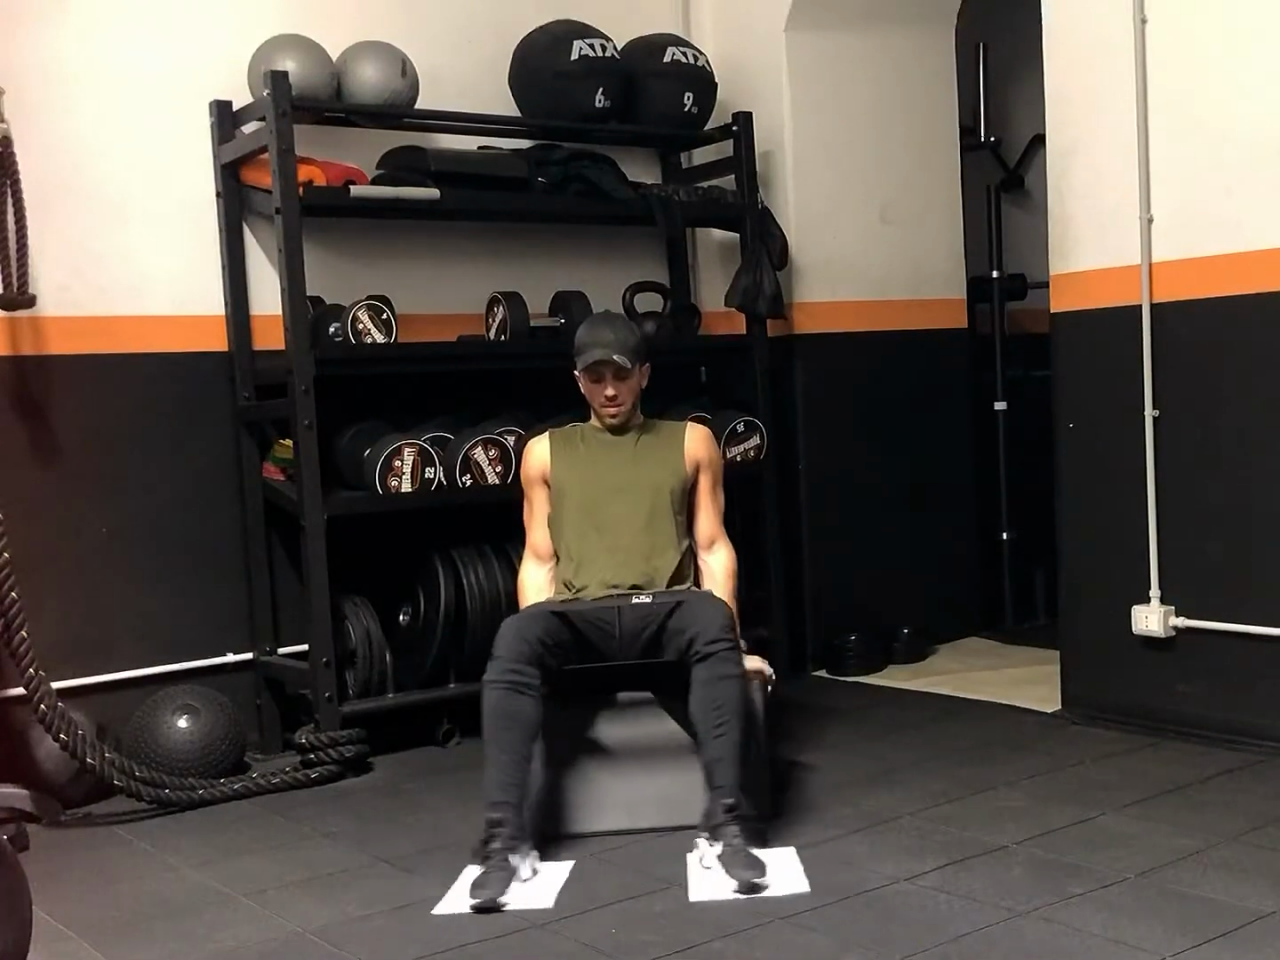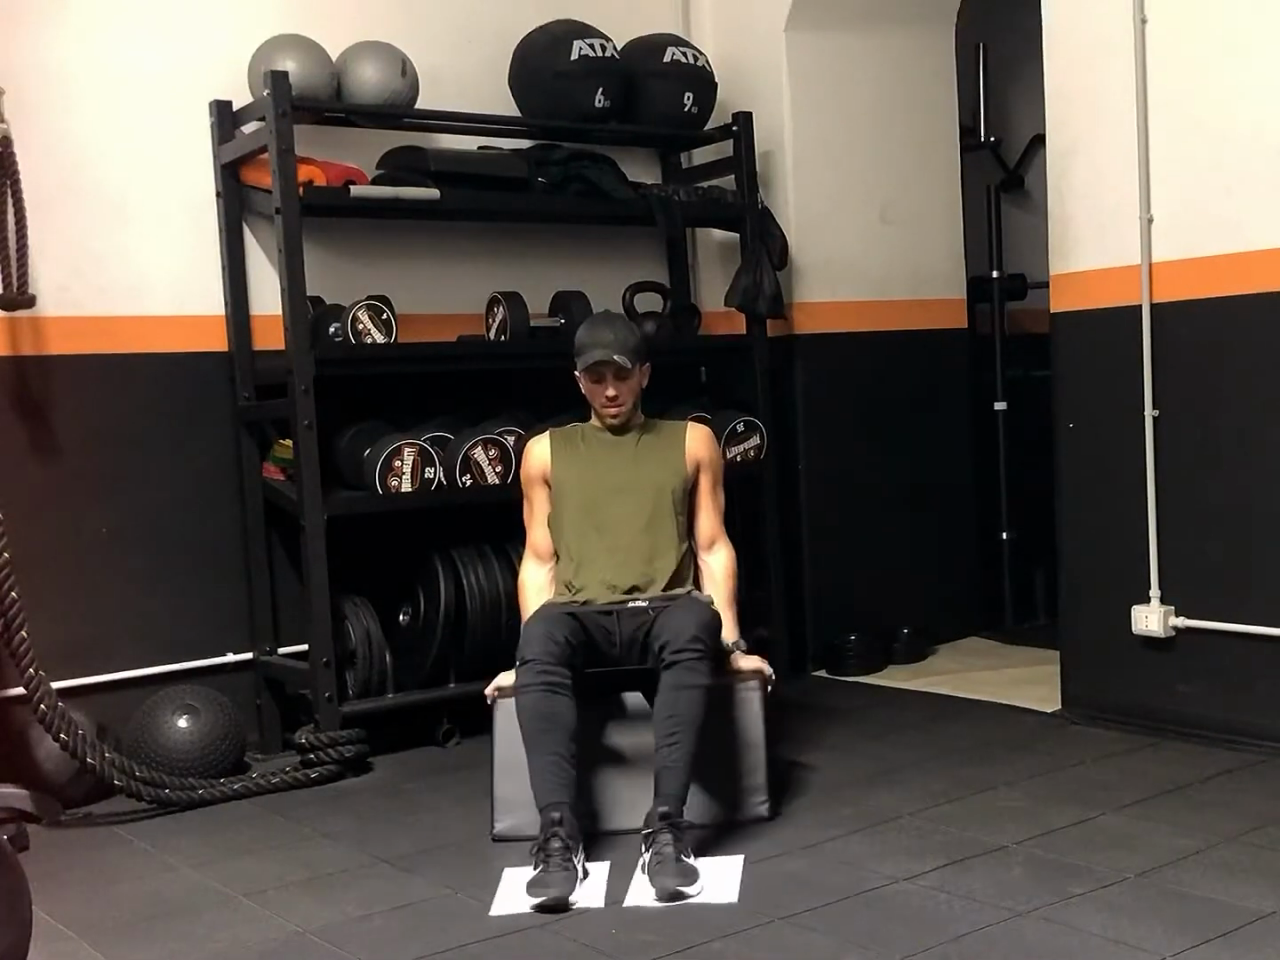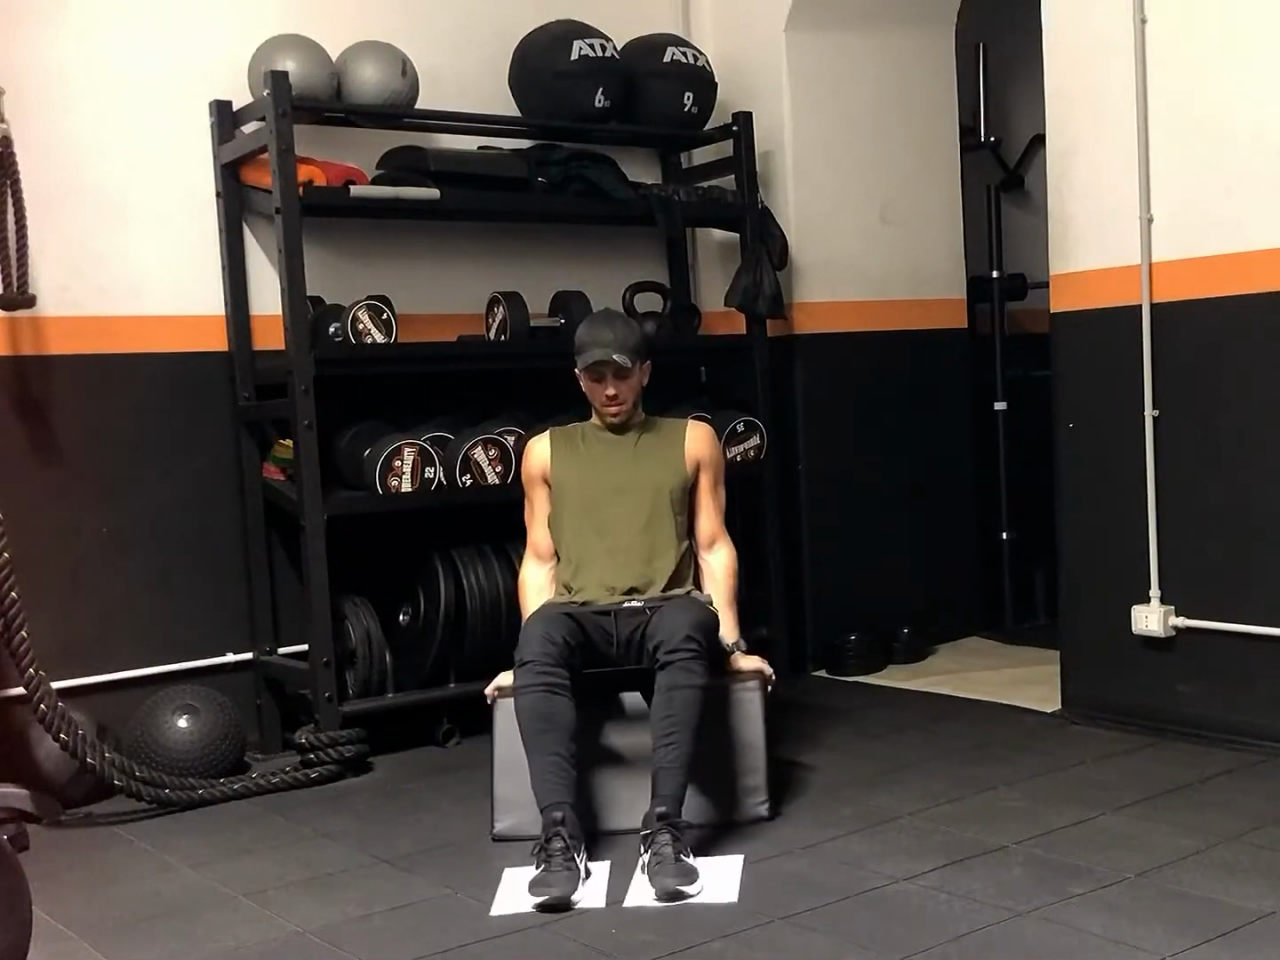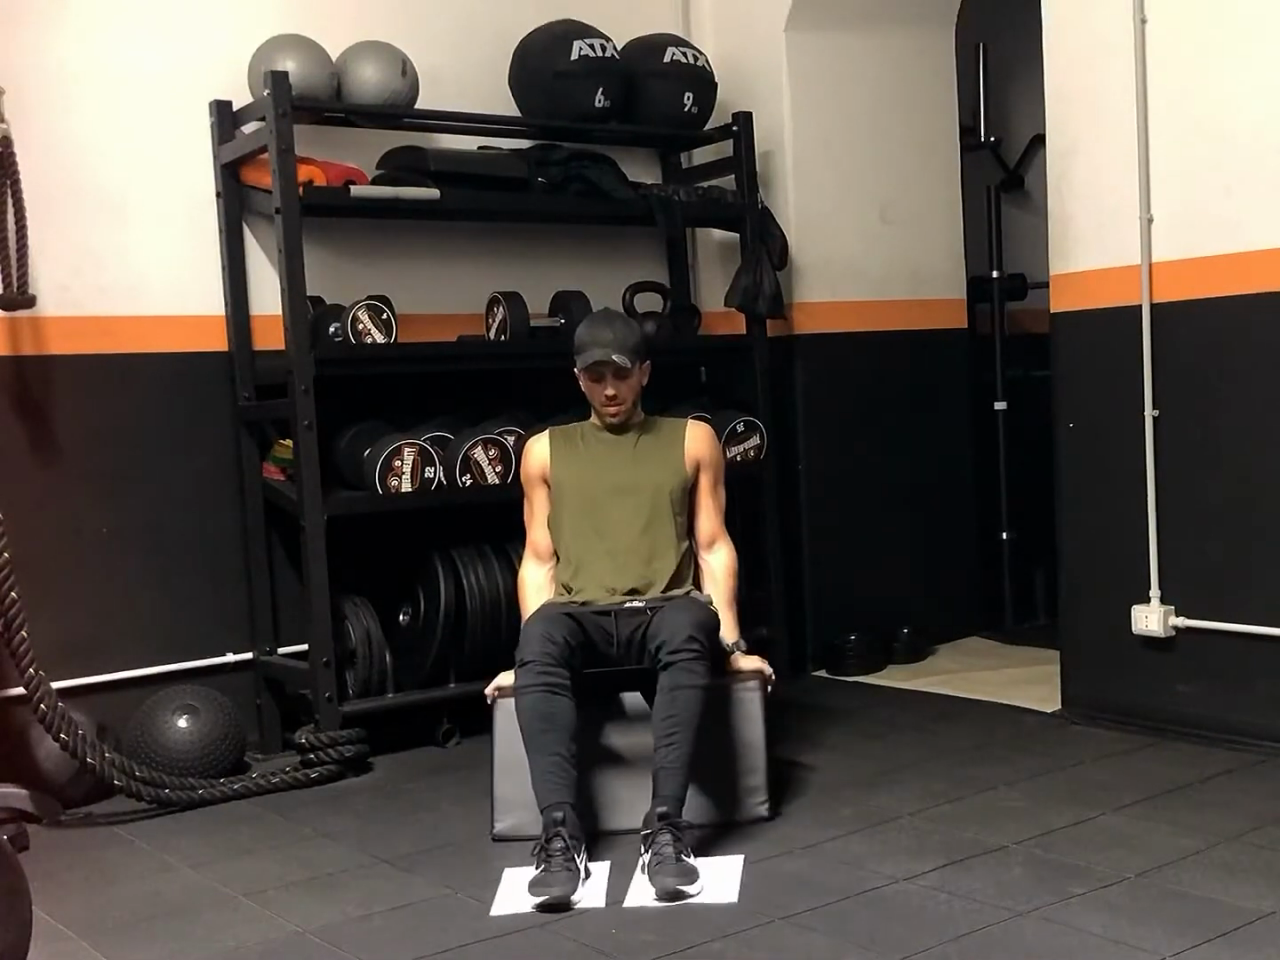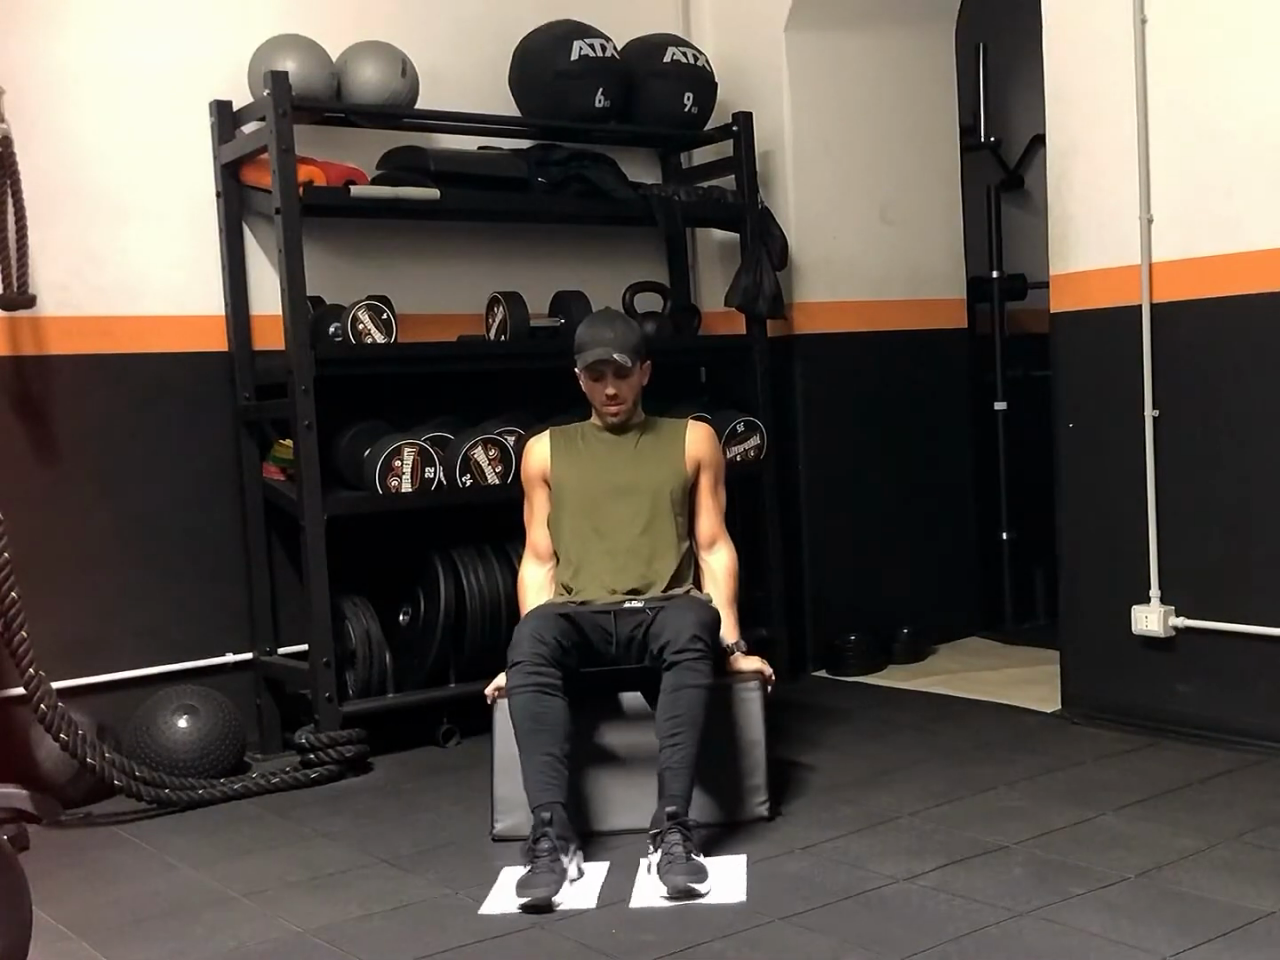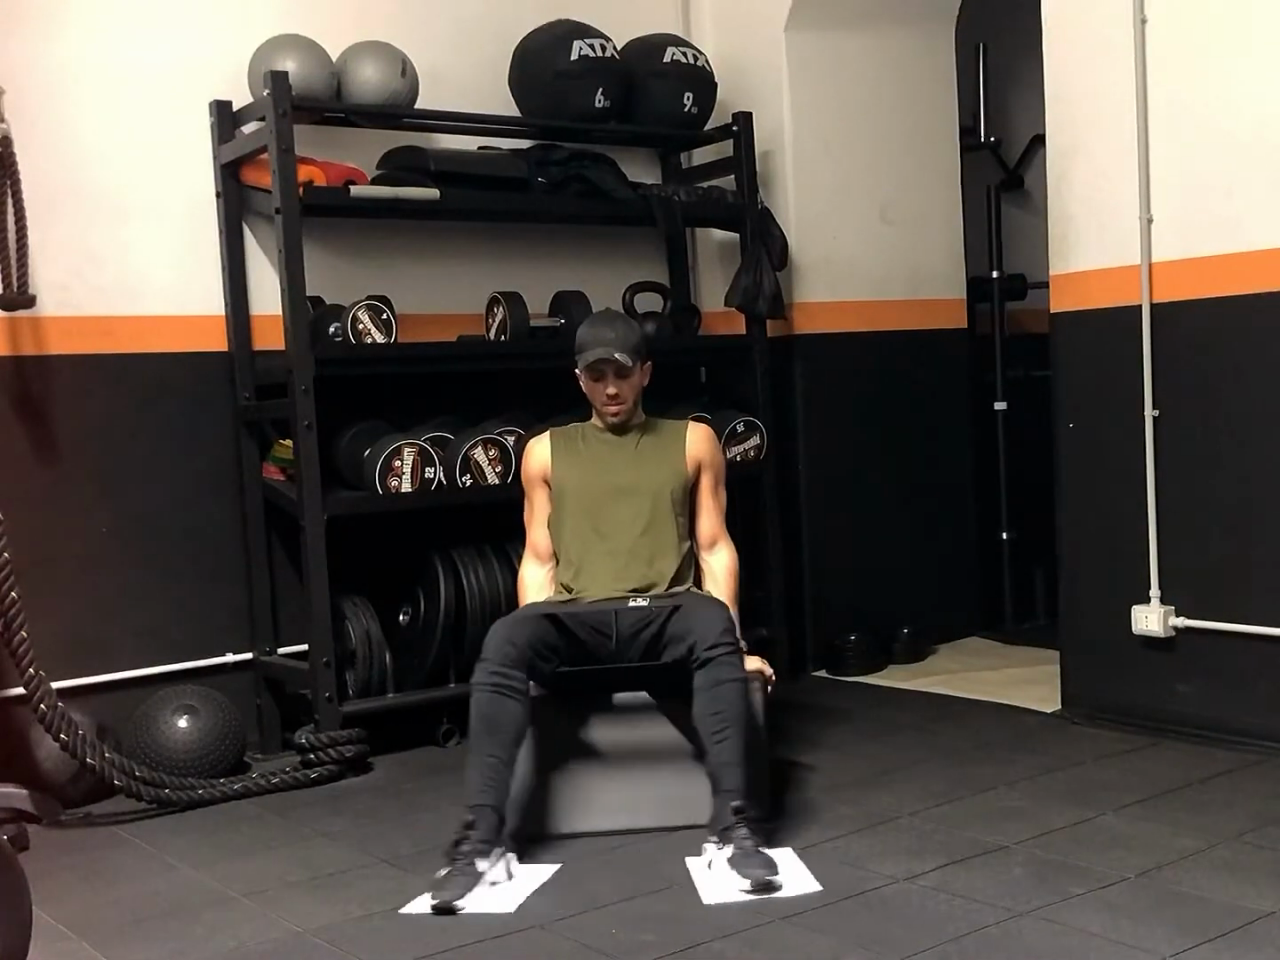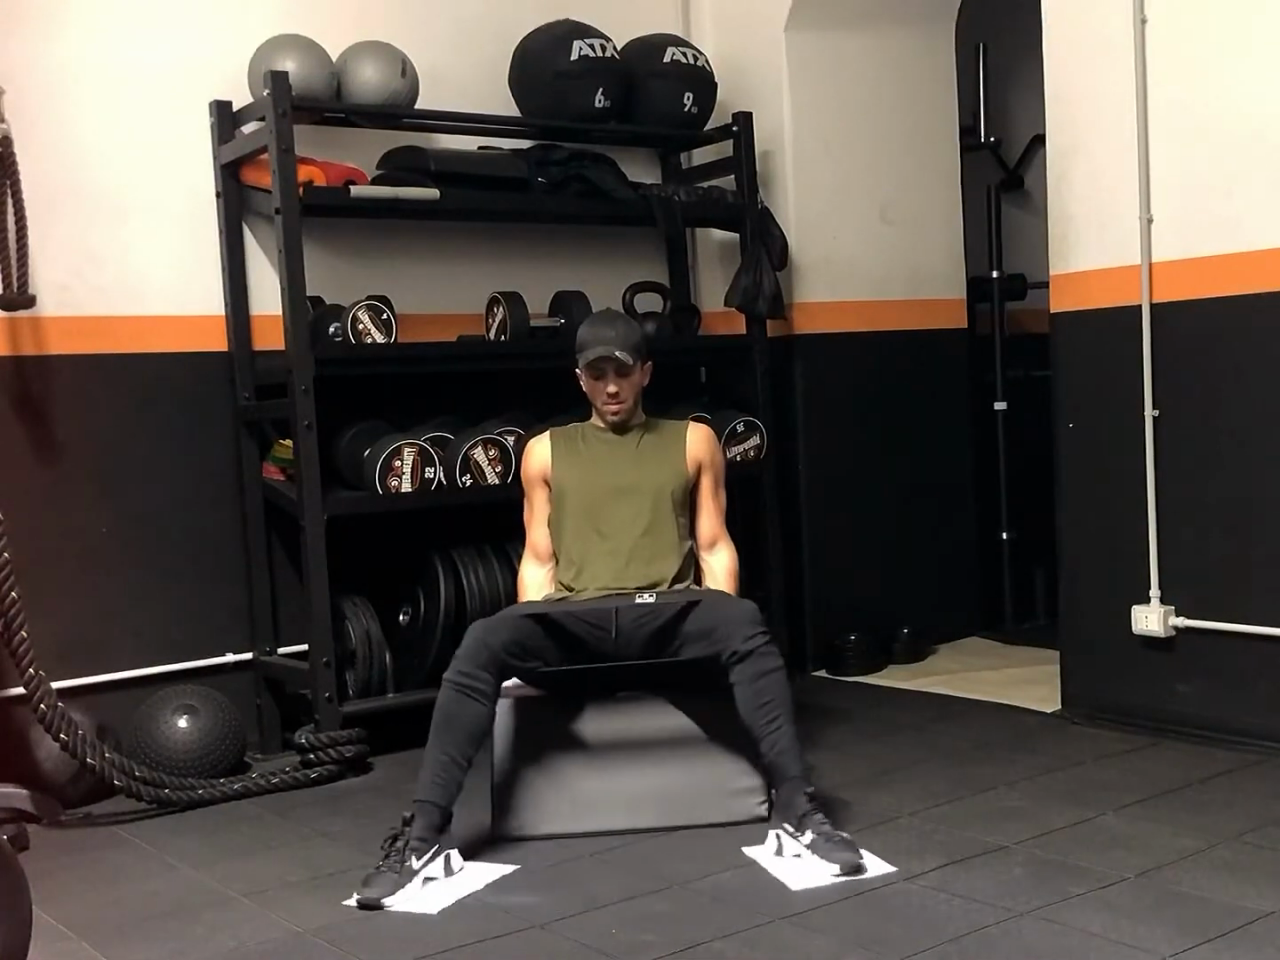
dt=0.2s
person 1, frame 1
left shoulder: (691, 441)
right shoulder: (545, 451)
left elbow: (712, 548)
right elbow: (539, 561)
left wrist: (733, 638)
right wrist: (526, 652)
left hip: (665, 611)
right hip: (581, 616)
left knee: (710, 618)
right knee: (514, 637)
left ankle: (725, 817)
right ankle: (506, 836)
person 1, frame 2
left shoulder: (692, 441)
right shoulder: (545, 451)
left elbow: (713, 548)
right elbow: (539, 560)
left wrist: (732, 641)
right wrist: (532, 653)
left hip: (666, 613)
right hip: (583, 619)
left knee: (692, 629)
right knee: (543, 639)
left ankle: (665, 827)
right ankle: (558, 834)
person 1, frame 3
left shoulder: (693, 439)
right shoulder: (546, 450)
left elbow: (714, 547)
right elbow: (540, 560)
left wrist: (732, 640)
right wrist: (531, 652)
left hip: (665, 614)
right hip: (582, 618)
left knee: (686, 631)
right knee: (540, 642)
left ankle: (663, 827)
right ankle: (560, 834)
person 1, frame 4
left shoulder: (692, 439)
right shoulder: (545, 450)
left elbow: (714, 547)
right elbow: (539, 560)
left wrist: (732, 641)
right wrist: (534, 650)
left hip: (665, 614)
right hip: (581, 619)
left knee: (689, 630)
right knee: (540, 641)
left ankle: (664, 827)
right ankle: (561, 835)
person 1, frame 5
left shoulder: (693, 440)
right shoulder: (545, 451)
left elbow: (714, 548)
right elbow: (539, 561)
left wrist: (731, 642)
right wrist: (540, 652)
left hip: (665, 613)
right hip: (582, 619)
left knee: (693, 627)
right knee: (529, 637)
left ankle: (671, 826)
right ankle: (552, 834)
person 1, frame 6
left shoulder: (693, 440)
right shoulder: (545, 451)
left elbow: (714, 548)
right elbow: (538, 560)
left wrist: (726, 639)
right wrist: (529, 650)
left hip: (664, 613)
right hip: (578, 618)
left knee: (714, 626)
right knee: (503, 640)
left ankle: (733, 821)
right ankle: (479, 836)
person 1, frame 7
left shoulder: (693, 441)
right shoulder: (545, 451)
left elbow: (714, 547)
right elbow: (538, 560)
left wrist: (722, 632)
right wrist: (528, 651)
left hip: (667, 611)
right hip: (578, 616)
left knee: (746, 622)
right knee: (482, 644)
left ankle: (797, 808)
right ankle: (423, 833)
